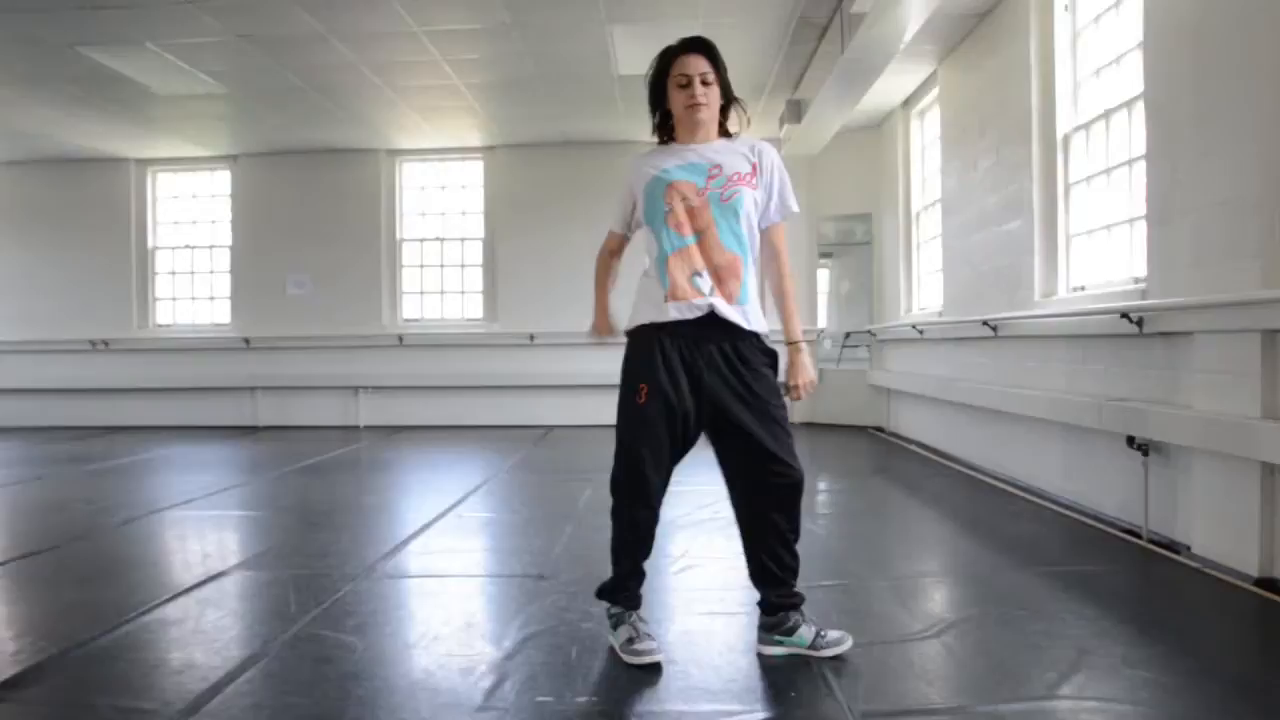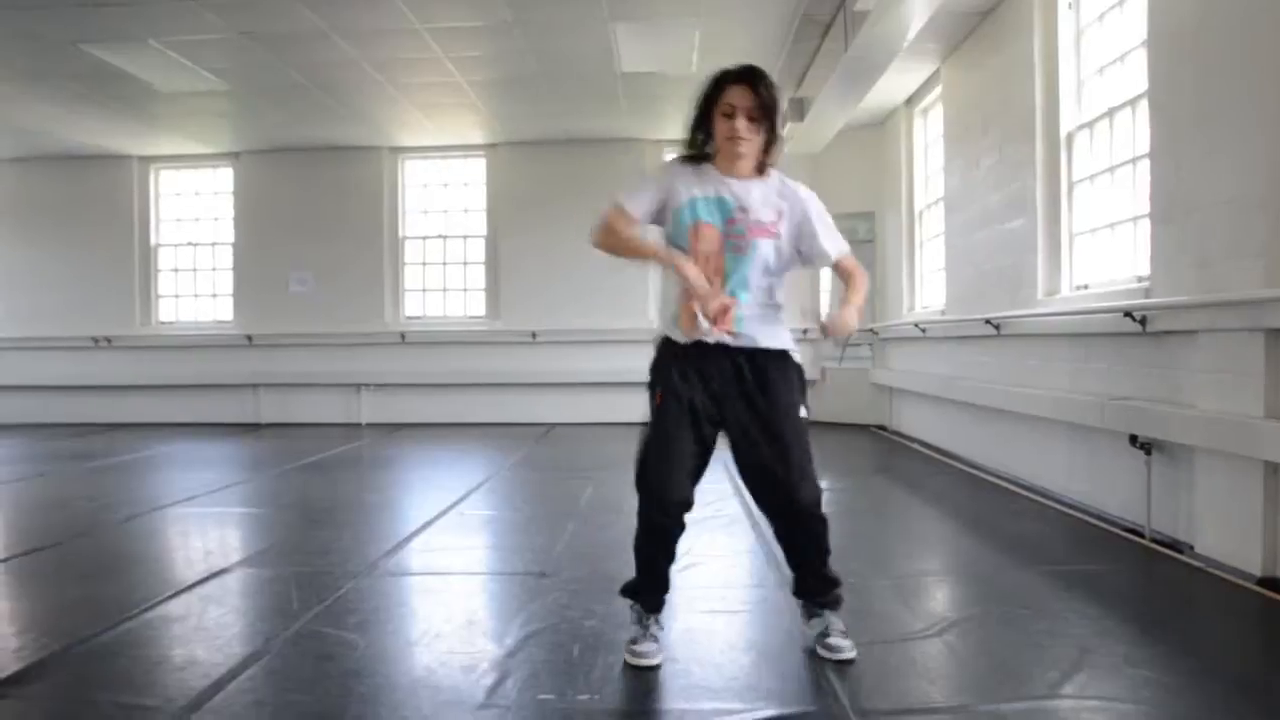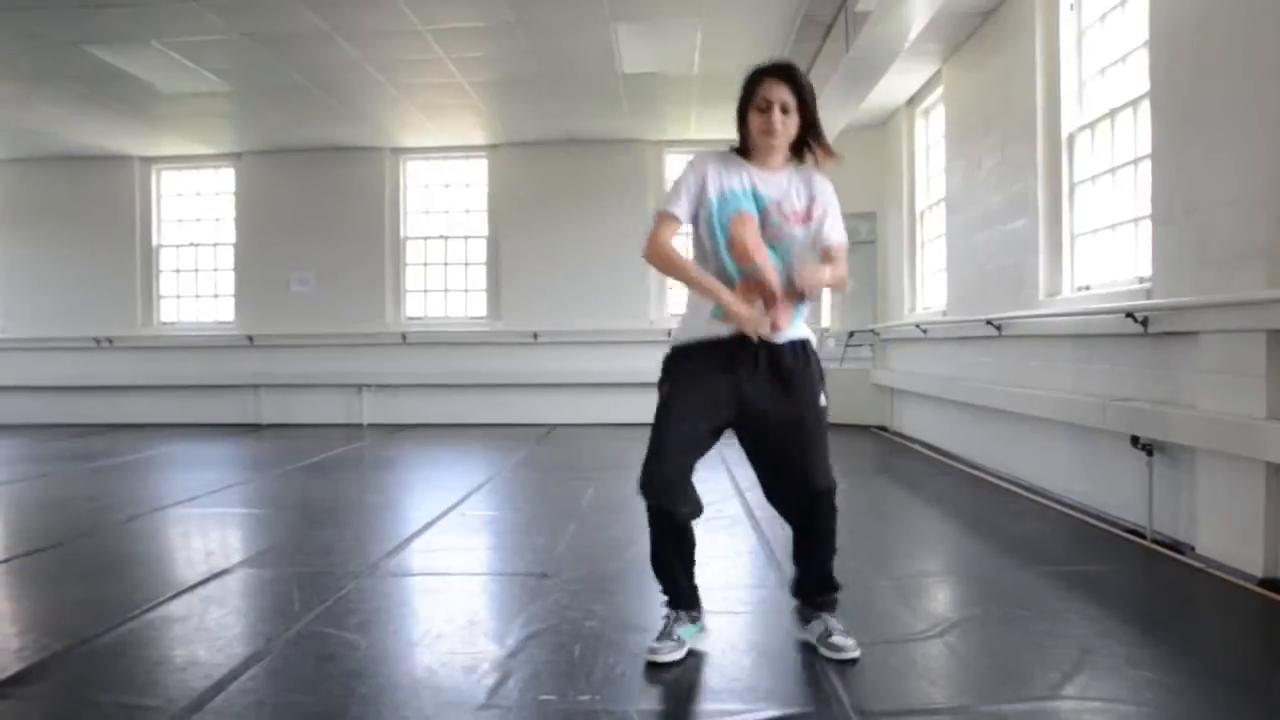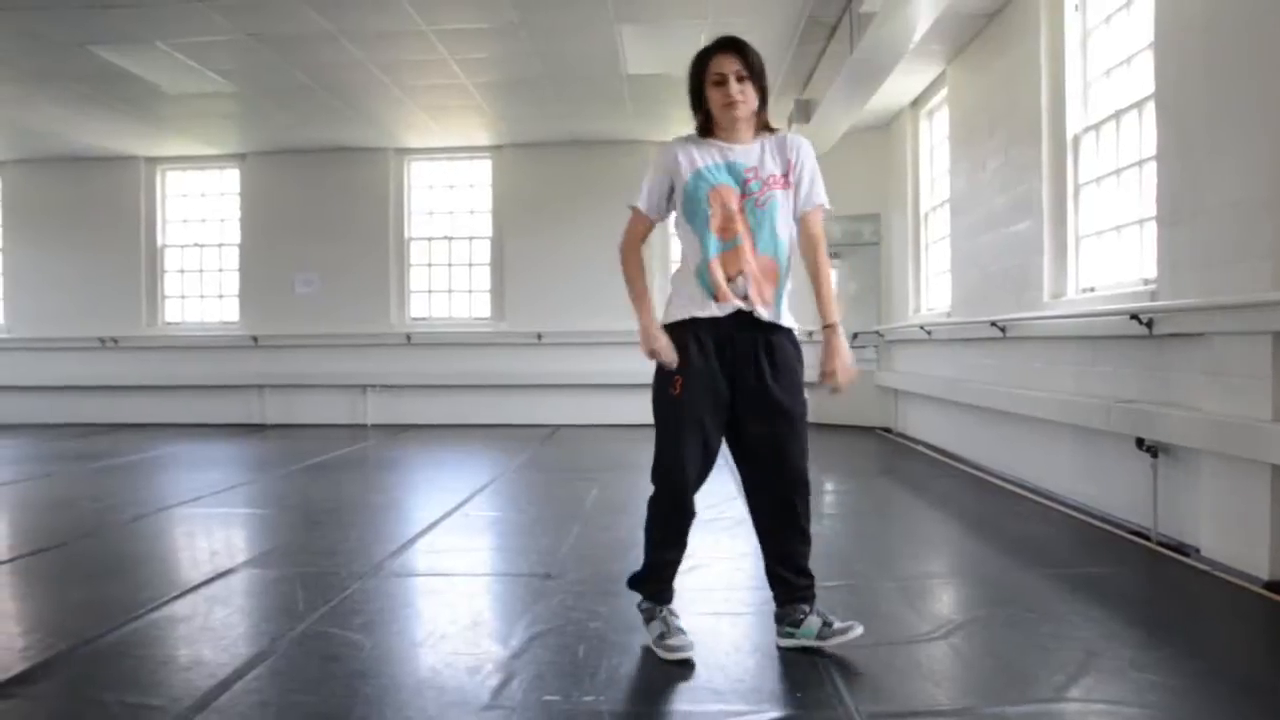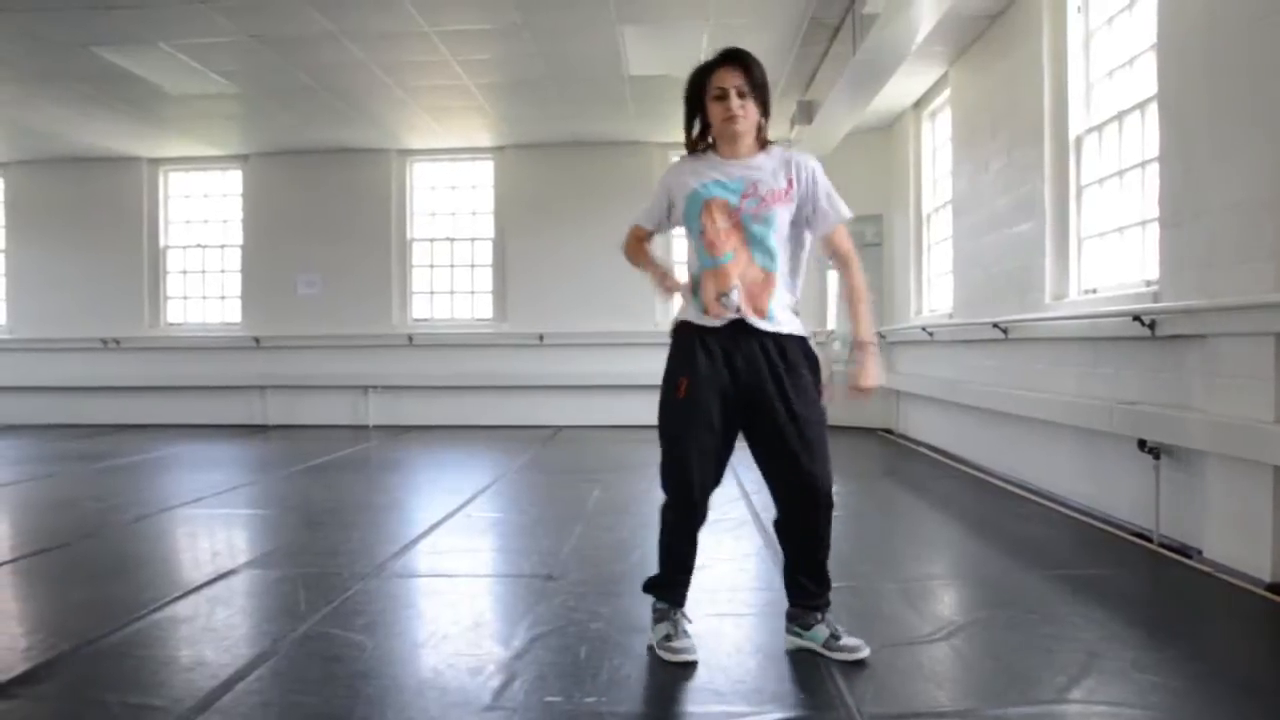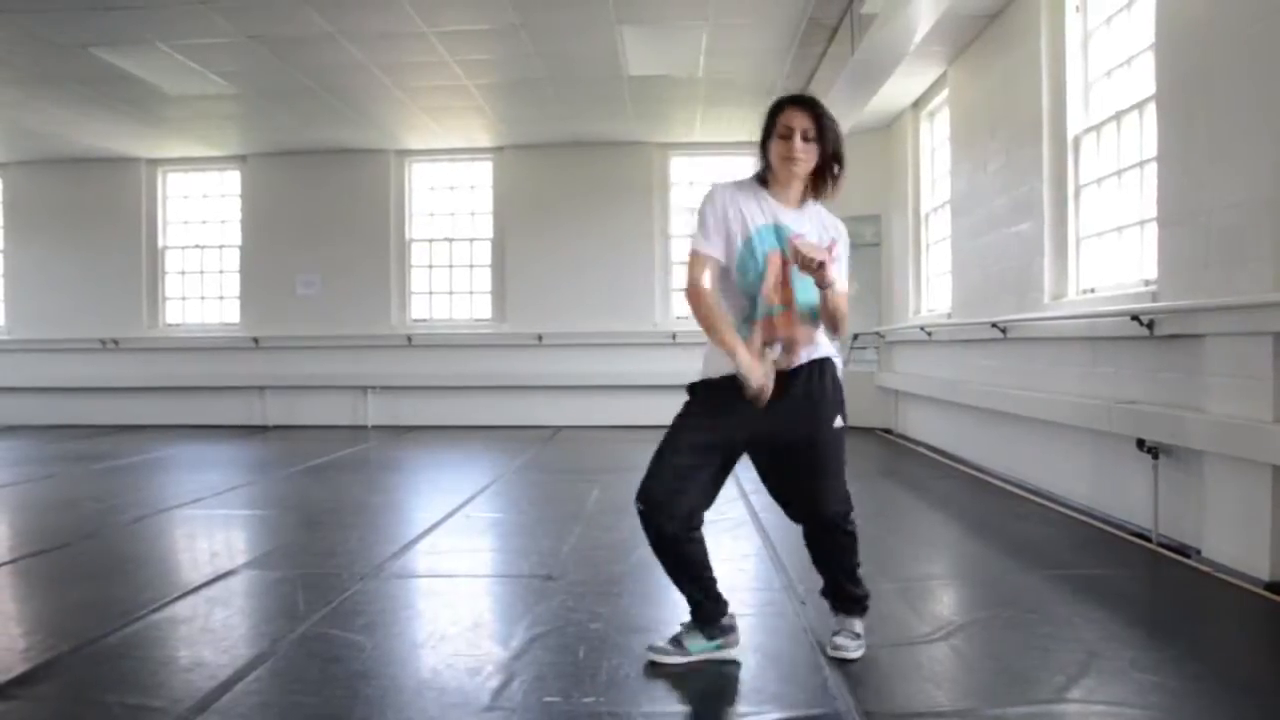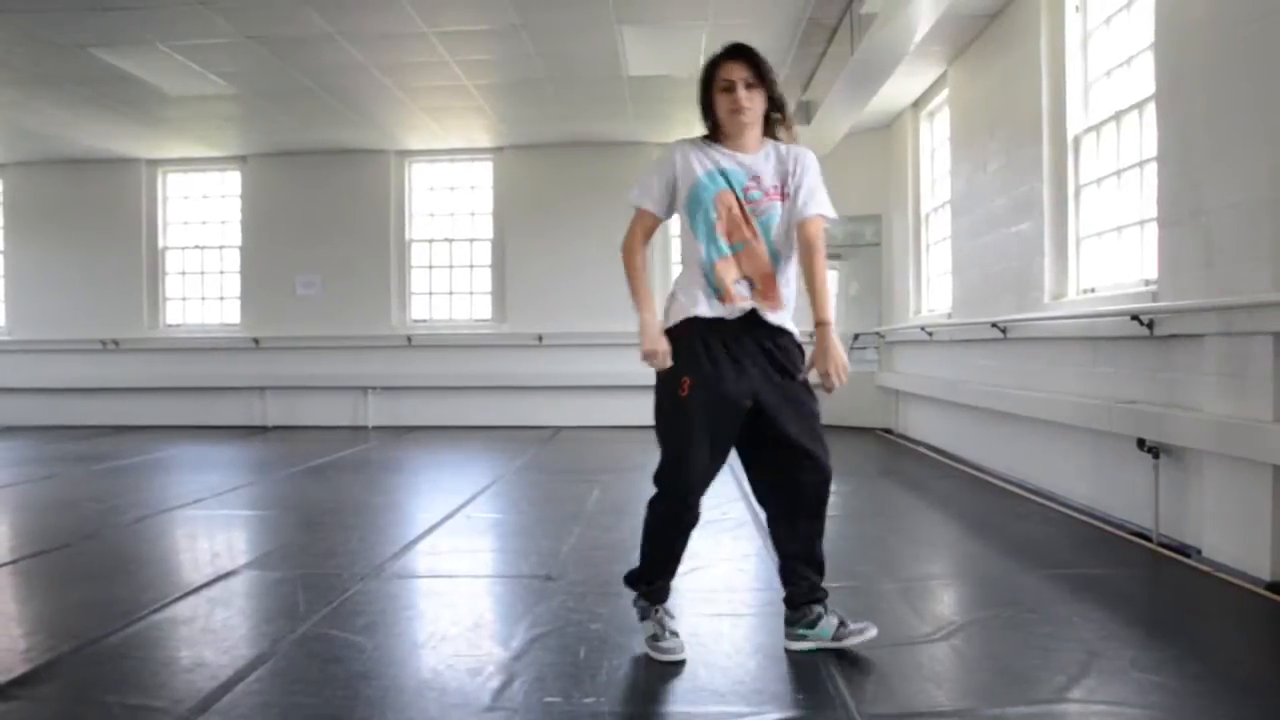
dt=0.3s
person 1, frame 1
left shoulder: (758, 158)
right shoulder: (648, 167)
left elbow: (776, 256)
right elbow: (612, 246)
left wrist: (799, 345)
right wrist: (601, 306)
left hip: (738, 339)
right hip: (661, 341)
left knee: (777, 475)
right knee: (638, 482)
left ankle: (781, 618)
right ankle: (625, 612)
person 1, frame 2
left shoulder: (791, 198)
right shoulder: (677, 179)
left elbow: (853, 271)
right elbow: (606, 234)
left wrist: (849, 309)
right wrist: (673, 257)
left hip: (762, 361)
right hip: (685, 359)
left knee: (795, 496)
right knee: (662, 491)
left ankle: (822, 609)
right ankle: (647, 614)
person 1, frame 3
left shoulder: (814, 187)
right shoulder: (708, 169)
left elbow: (840, 264)
right elbow: (655, 246)
left wrist: (820, 275)
right wrist: (725, 298)
left hip: (786, 354)
right hip: (705, 351)
left knee: (810, 490)
right knee: (663, 481)
left ankle: (817, 610)
right ankle: (684, 611)
person 1, frame 4
left shoulder: (792, 151)
right shoulder: (678, 157)
left elbow: (814, 243)
right elbow: (632, 242)
left wrist: (834, 329)
right wrist: (648, 323)
left hip: (769, 336)
right hip: (695, 336)
left knee: (784, 477)
right knee: (677, 477)
left ankle: (794, 610)
right ankle: (657, 605)
person 1, frame 5
left shoulder: (798, 170)
right shoulder: (684, 175)
left elbow: (845, 257)
right elbow: (636, 240)
left wrist: (864, 346)
right wrist: (655, 267)
left hip: (779, 346)
right hip: (702, 345)
left knee: (809, 486)
right knee: (687, 486)
left ankle: (809, 616)
right ankle: (668, 611)
person 1, frame 6
left shoulder: (828, 228)
right shoulder: (728, 200)
left elbow: (838, 324)
right elbow: (697, 287)
left wrist: (830, 286)
right wrist: (743, 360)
left hip: (806, 381)
right hip: (726, 383)
left knee: (828, 510)
right knee: (660, 503)
left ankle: (849, 611)
right ankle: (712, 622)
person 1, frame 7
left shoulder: (797, 162)
right shoulder: (683, 160)
left elbow: (812, 250)
right elbow: (634, 242)
left wrist: (827, 331)
right wrist: (647, 323)
left hip: (774, 338)
right hip: (700, 335)
left knee: (805, 471)
right knee: (682, 477)
left ankle: (805, 610)
right ankle: (651, 603)
